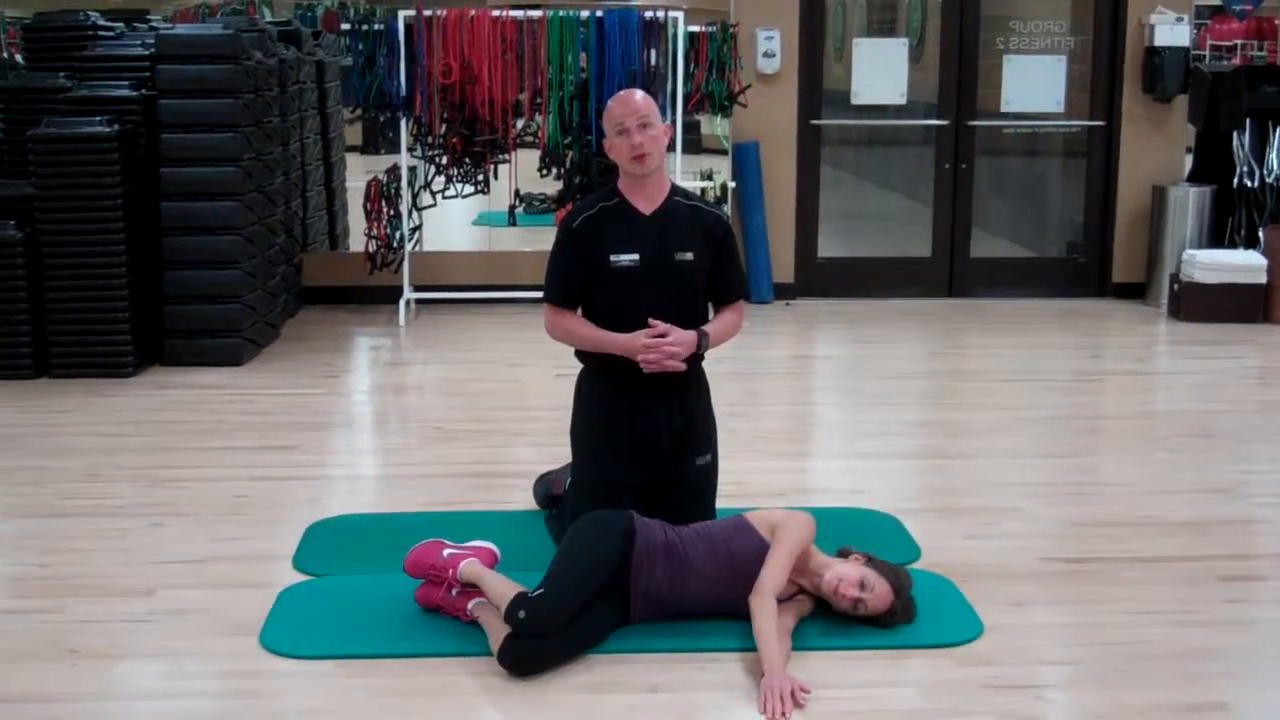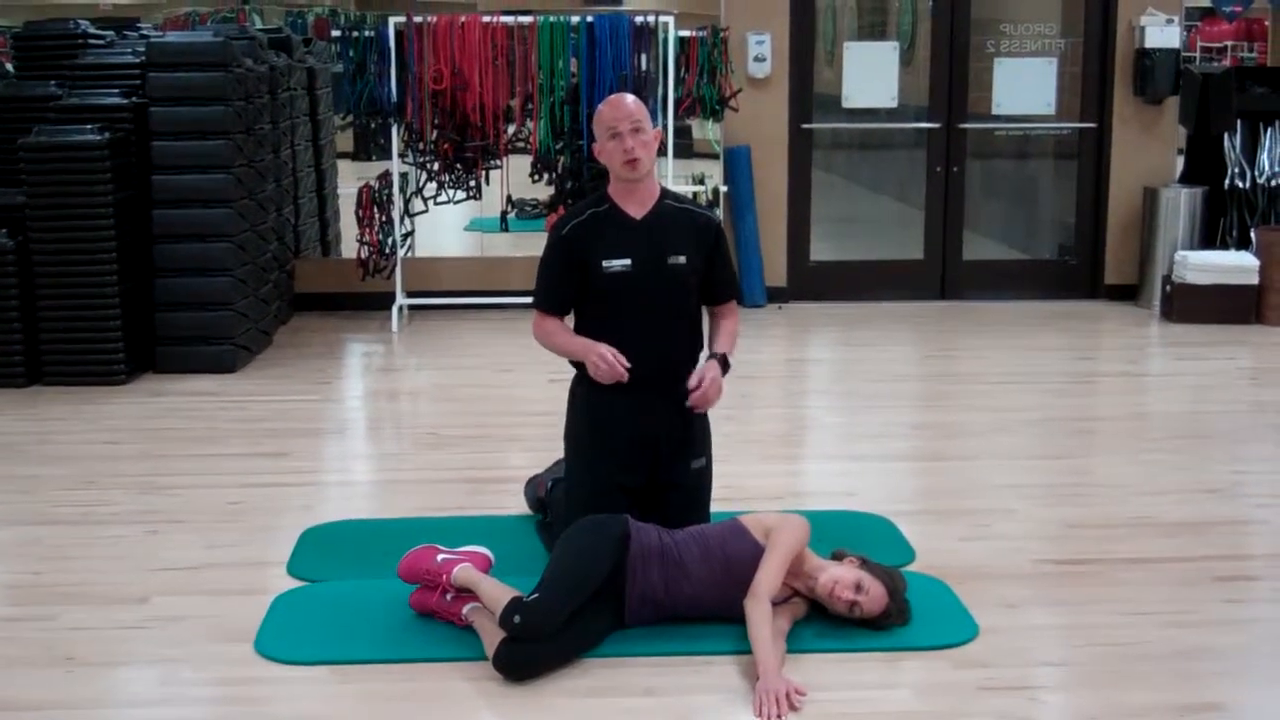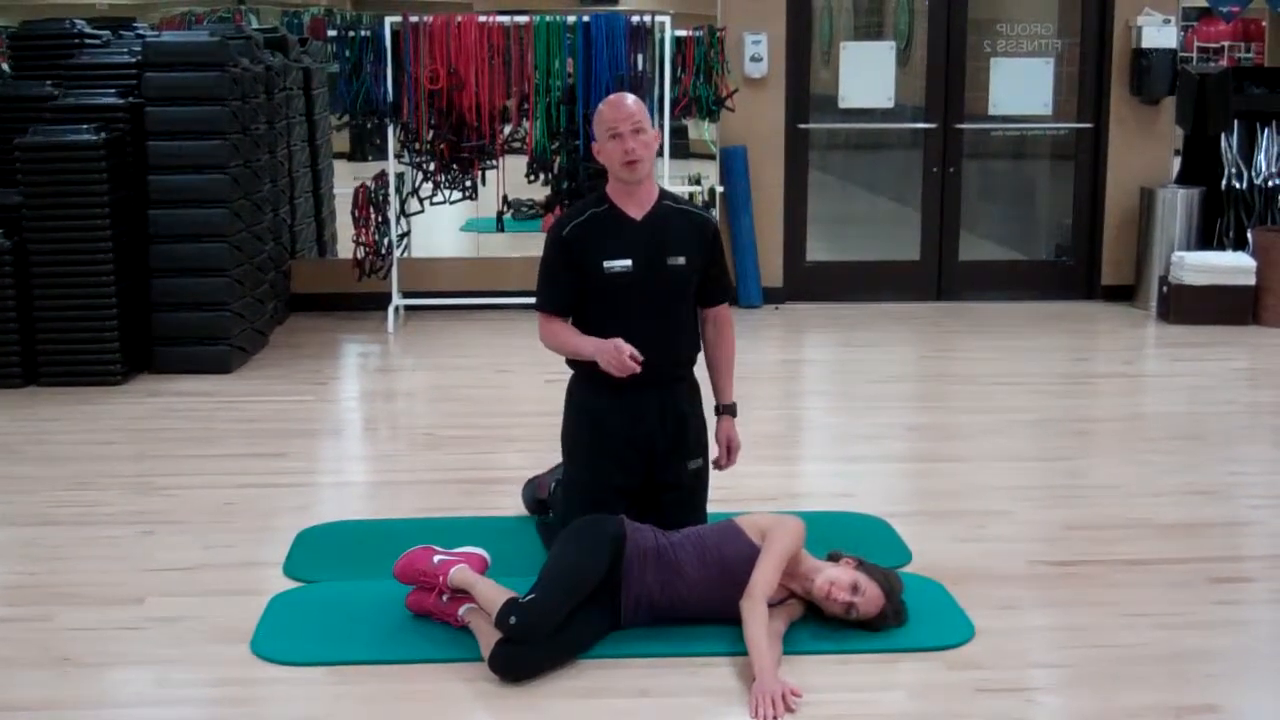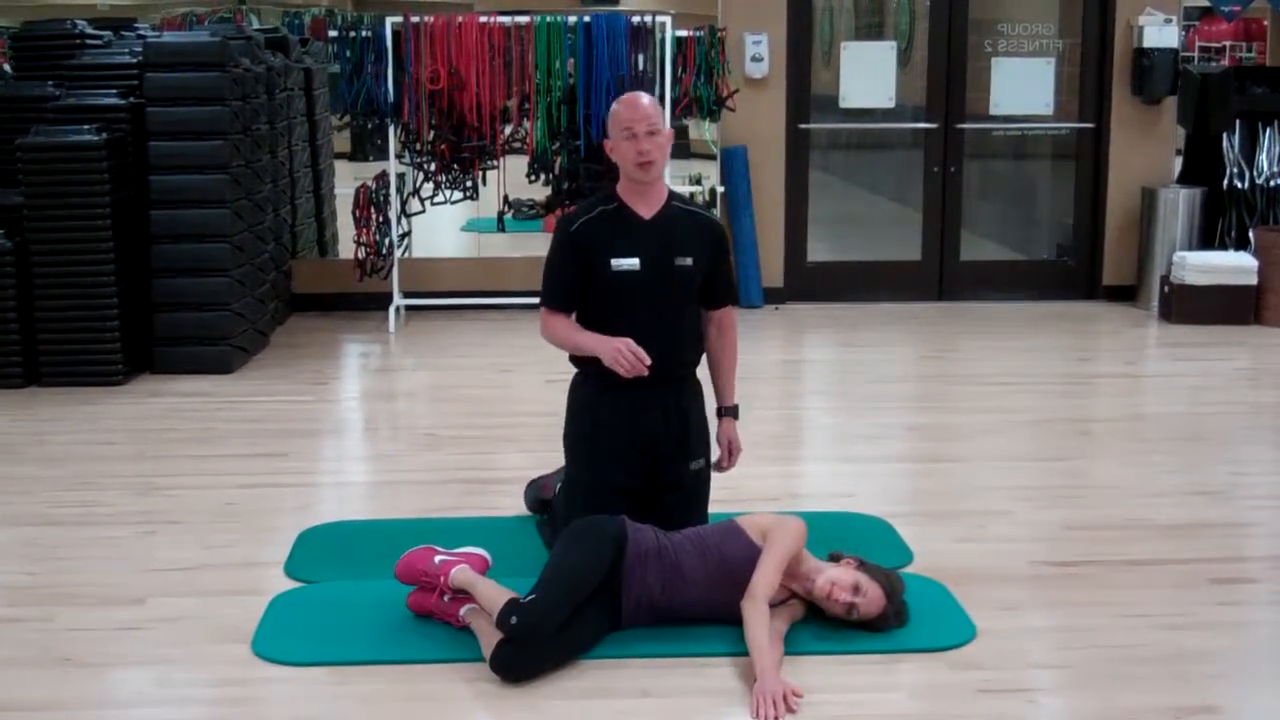
dt=0.4s
person 1, frame 1
left shoulder: (800, 603)
right shoulder: (800, 526)
left elbow: (776, 624)
right elbow: (761, 595)
left wrist: (774, 672)
right wrist: (775, 671)
left hip: (627, 605)
right hip: (619, 540)
left knee: (521, 658)
right knee: (538, 616)
left ankle: (470, 600)
right ankle: (464, 563)
person 1, frame 2
left shoulder: (796, 606)
right shoulder: (794, 528)
left elbow: (770, 626)
right elbow: (756, 598)
left wrist: (770, 673)
right wrist: (770, 674)
left hip: (623, 610)
right hip: (614, 545)
right knee: (533, 622)
left ankle: (465, 605)
right ankle: (459, 568)
person 1, frame 3
left shoulder: (791, 608)
right shoulder: (790, 530)
left elbow: (767, 628)
right elbow: (752, 600)
left wrist: (766, 676)
right wrist: (766, 676)
left hip: (619, 612)
right hip: (610, 547)
right knee: (529, 622)
left ankle: (461, 606)
right ankle: (455, 570)
person 1, frame 4
left shoulder: (792, 608)
right shoulder: (791, 530)
left elbow: (766, 627)
right elbow: (753, 600)
left wrist: (767, 676)
right wrist: (766, 675)
left hip: (619, 611)
right hip: (611, 546)
right knee: (530, 624)
left ankle: (463, 606)
right ankle: (455, 570)
person 2, frame 1
left shoulder: (708, 221)
right shoulder: (583, 224)
left elbow: (732, 312)
right elbow: (557, 319)
left wrist: (695, 339)
right wrist: (626, 344)
left hip: (684, 398)
right hip: (607, 397)
right ankle: (565, 491)
person 2, frame 2
left shoulder: (699, 224)
right shoulder: (574, 230)
left elbow: (725, 310)
right elbow: (544, 322)
left wrist: (717, 360)
right wrist: (587, 351)
left hip: (679, 406)
right hip: (602, 406)
right ankle: (557, 491)
person 2, frame 3
left shoulder: (696, 225)
right shoulder: (572, 231)
left elbow: (716, 319)
right elbow: (550, 327)
left wrist: (726, 410)
right wrist: (599, 348)
left hip: (678, 403)
right hip: (600, 406)
right ankle: (554, 493)
person 2, frame 4
left shoulder: (704, 228)
right shoulder: (581, 228)
left elbow: (719, 323)
right elbow: (552, 321)
left wrist: (728, 412)
right wrist: (601, 344)
left hip: (680, 404)
right hip: (603, 404)
right ankle: (558, 495)
